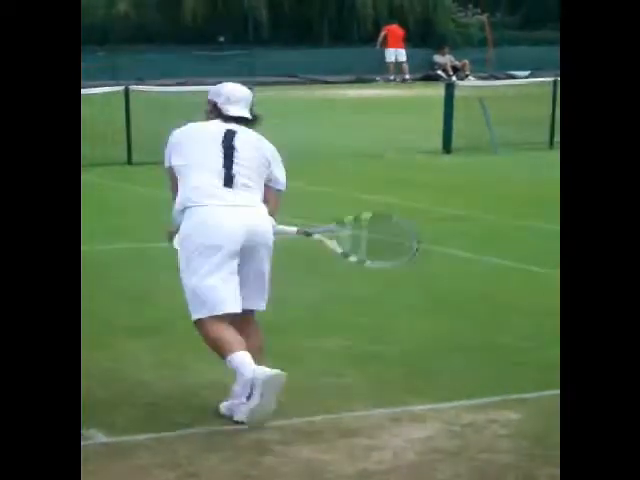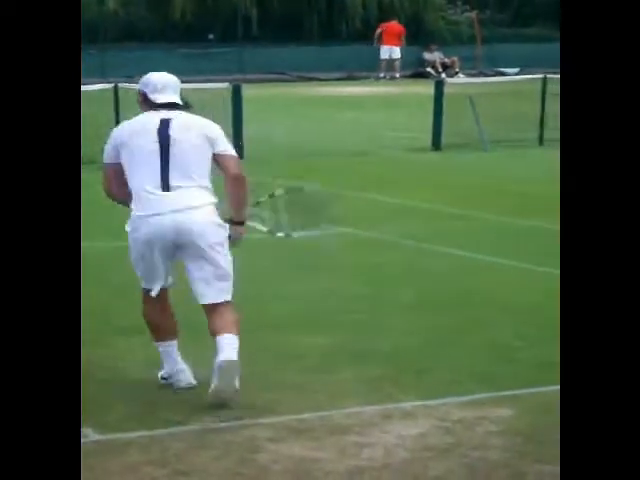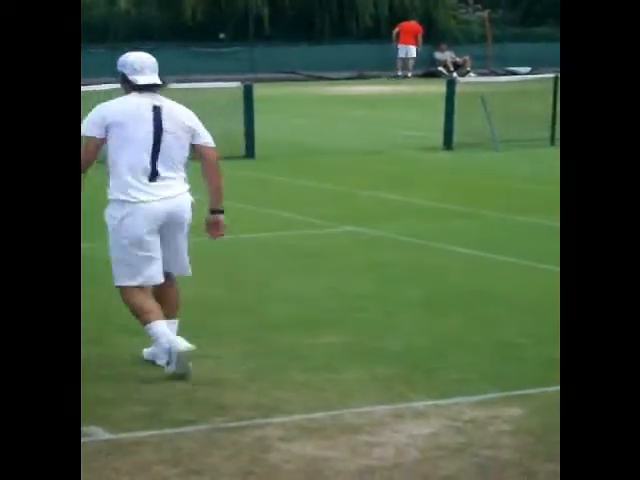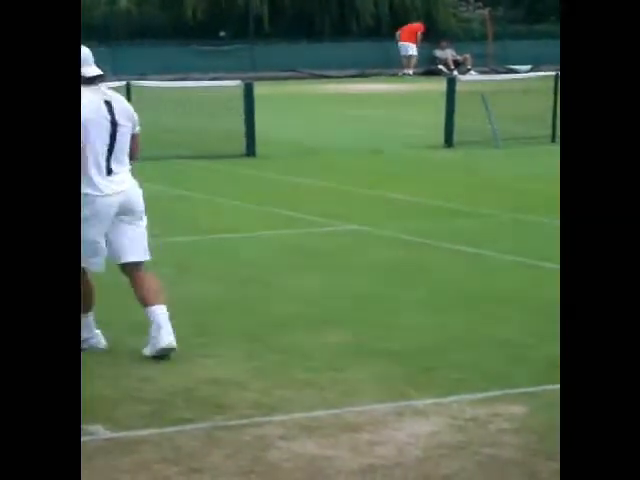
dt=0.4s
person 1, frame 1
left shoulder: (181, 135)
right shoulder: (264, 146)
left elbow: (180, 192)
left hip: (205, 222)
right hip: (254, 221)
left knee: (213, 319)
right knee: (245, 315)
left ankle: (253, 375)
right ankle: (248, 396)
person 1, frame 2
left shoulder: (122, 132)
right shoulder: (207, 127)
left elbow: (113, 189)
right elbow: (235, 175)
right wrist: (237, 221)
left hip: (149, 222)
right hip: (199, 218)
left knee: (153, 293)
right knee: (218, 304)
left ankle: (175, 368)
right ankle: (227, 357)
person 1, frame 3
left shoulder: (106, 111)
right shoulder: (184, 114)
left elbow: (84, 159)
right elbow: (211, 163)
right wrist: (216, 210)
left hip: (132, 208)
right hip: (177, 203)
left knee: (133, 287)
right knee: (165, 276)
left ankle: (171, 344)
right ankle: (166, 346)
person 1, frame 4
left shoulder: (80, 106)
right shoulder: (121, 103)
left elbow: (79, 155)
left hip: (91, 197)
right hip: (127, 191)
left knee: (80, 269)
right knee: (135, 267)
left ankle: (87, 334)
right ankle: (162, 331)
